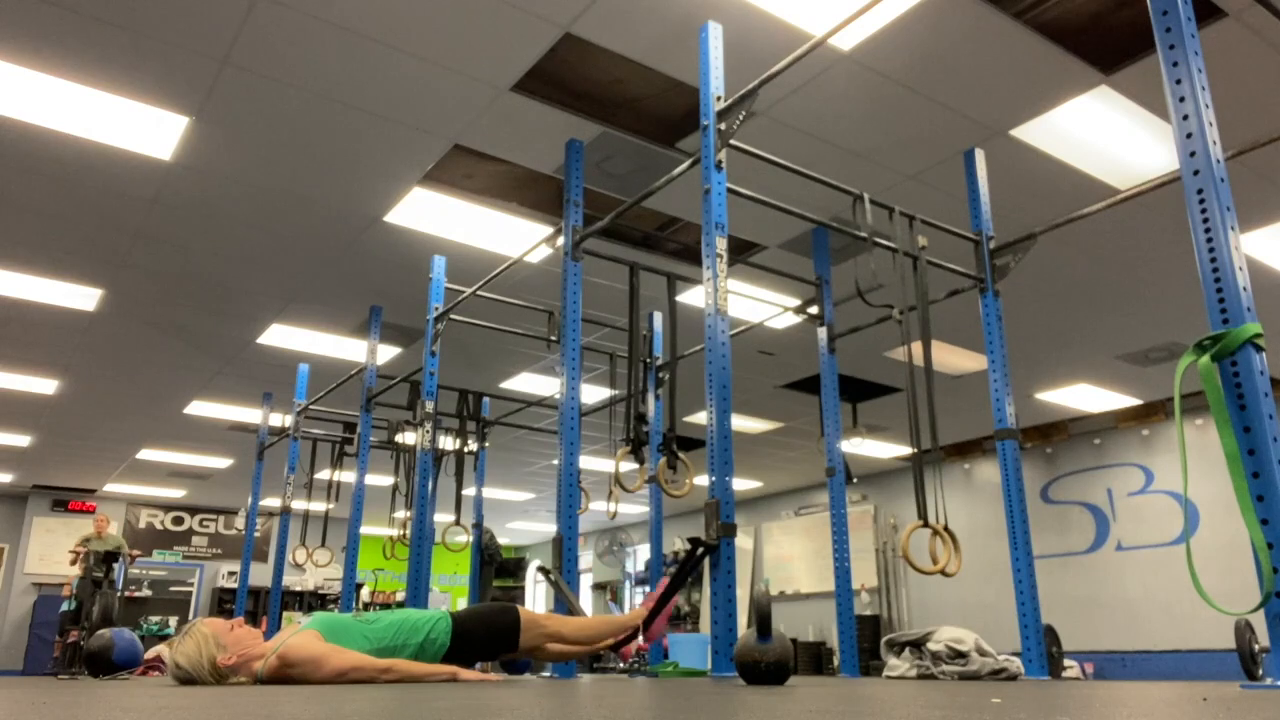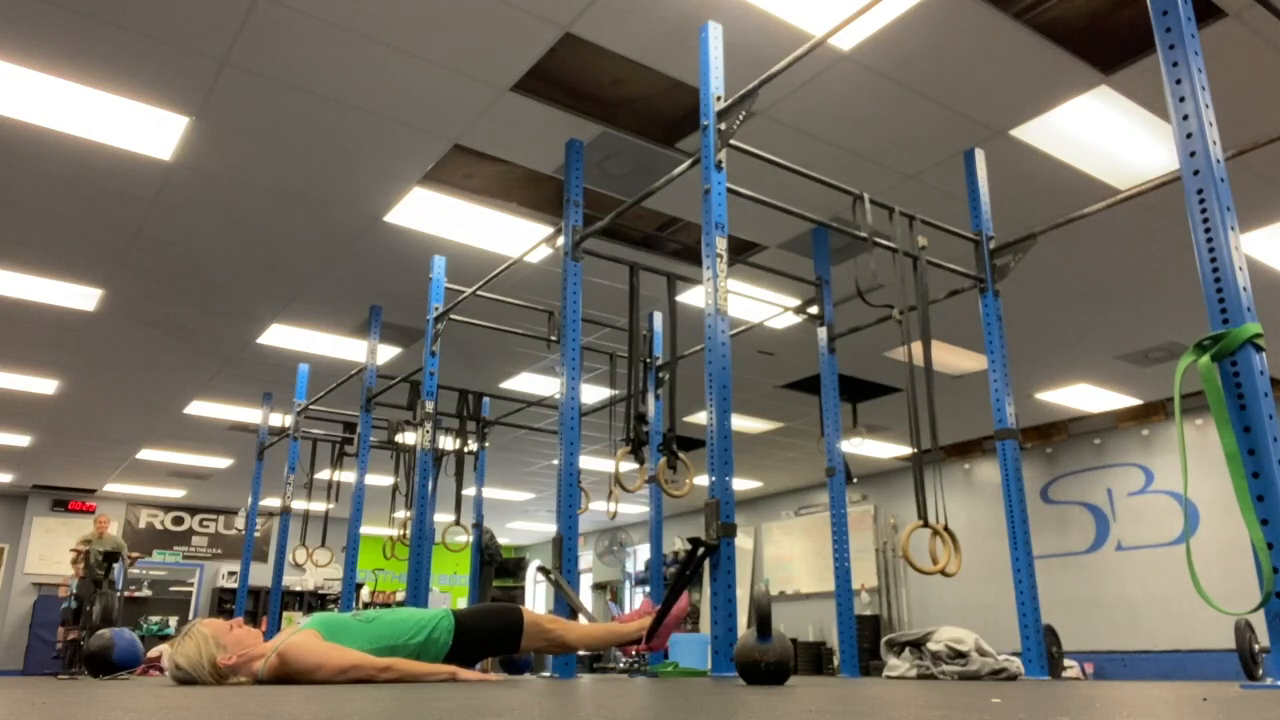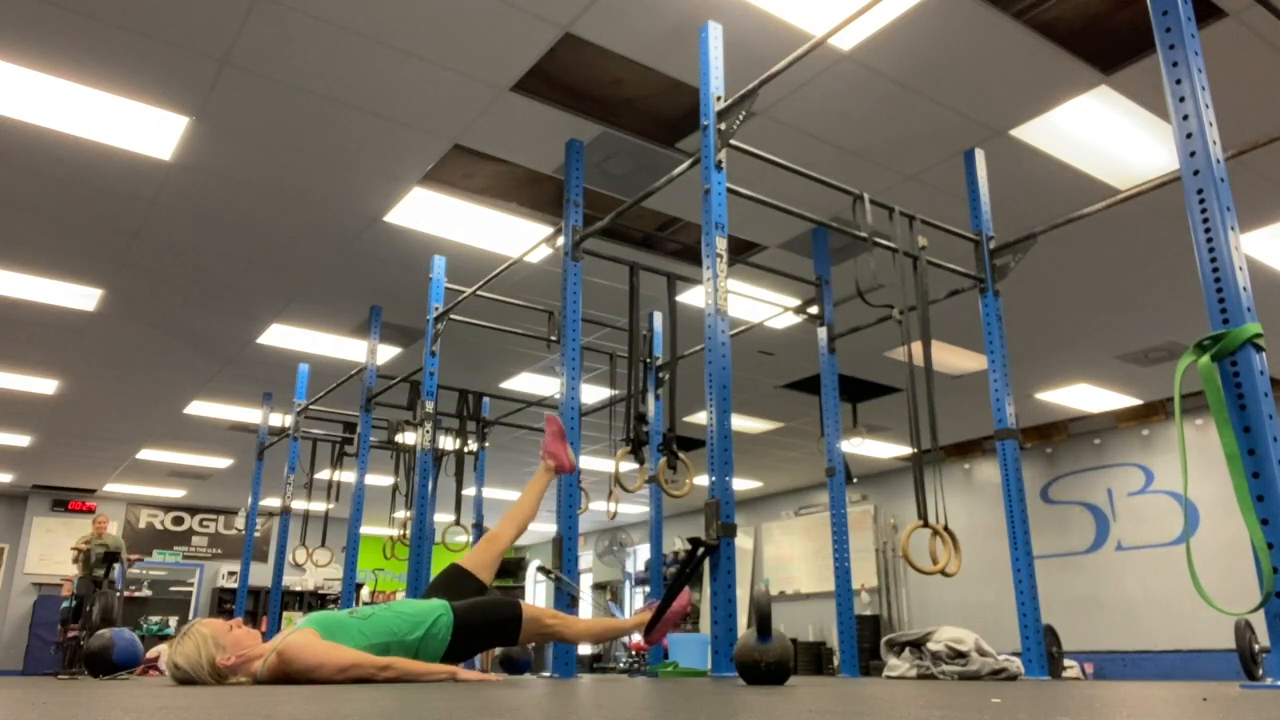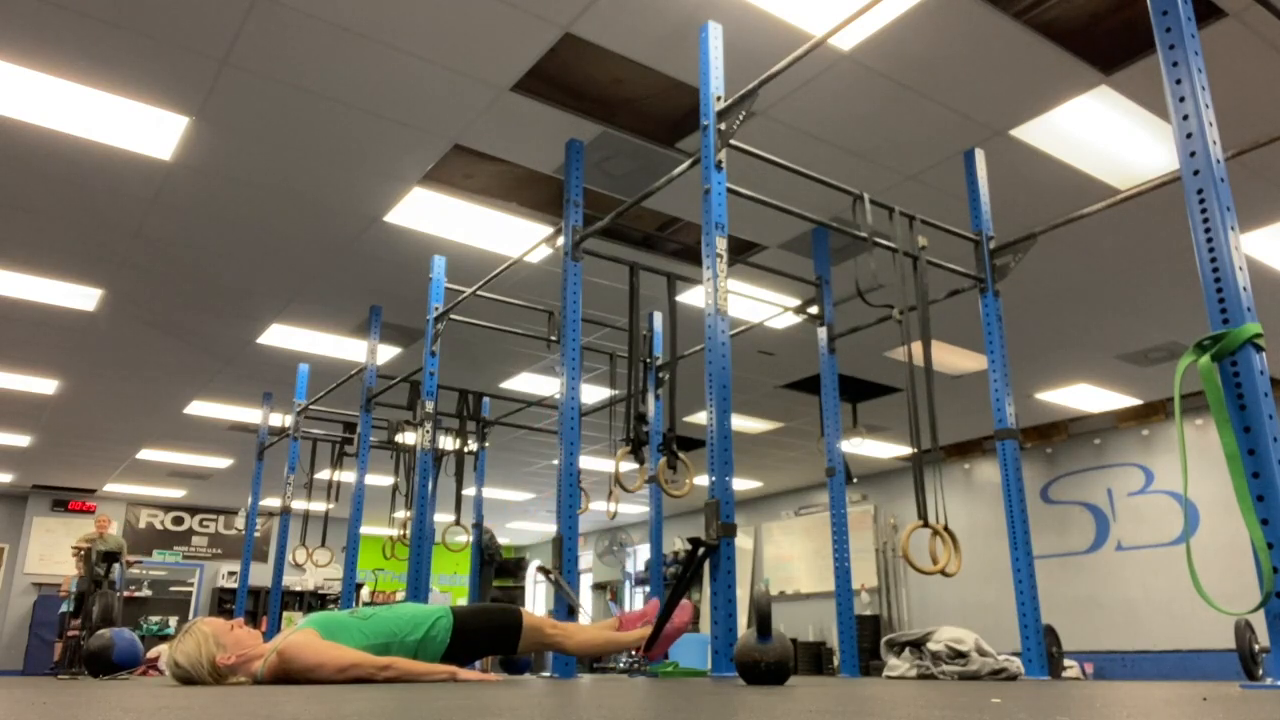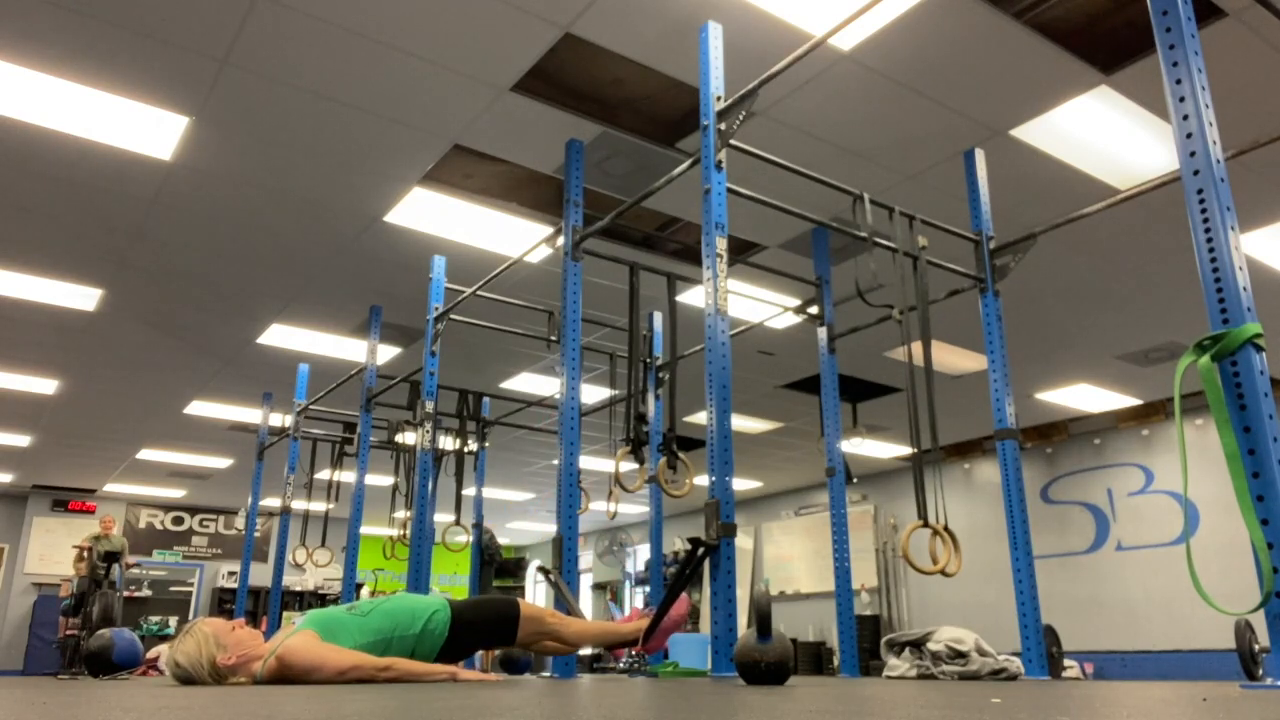
dt=1s
person 1, frame 1
left shoulder: (270, 656)
right shoulder: (290, 656)
right elbow: (380, 670)
right wrist: (456, 673)
left hip: (436, 633)
right hip: (443, 637)
left knee: (536, 645)
right knee: (544, 625)
left ankle: (611, 645)
right ankle: (639, 618)
person 1, frame 2
left shoulder: (275, 653)
right shoulder: (291, 657)
right elbow: (381, 668)
right wrist: (457, 673)
left hip: (435, 626)
right hip: (444, 636)
left knee: (541, 632)
right knee: (548, 629)
left ankle: (628, 631)
right ankle: (642, 630)
person 1, frame 3
left shoulder: (278, 650)
right shoulder: (291, 657)
right elbow: (382, 668)
right wrist: (456, 673)
left hip: (427, 612)
right hip: (440, 633)
left knee: (496, 542)
right knee: (549, 621)
left ankle: (551, 466)
right ankle: (645, 622)
person 1, frame 4
left shoulder: (274, 651)
right shoulder: (289, 657)
right elbow: (381, 668)
right wrist: (457, 674)
left hip: (429, 621)
right hip: (437, 636)
left knee: (539, 622)
right knee: (548, 633)
left ankle: (620, 626)
right ankle: (645, 639)
person 1, frame 5
left shoulder: (278, 650)
right shoulder: (290, 658)
right elbow: (381, 668)
right wrist: (458, 674)
left hip: (432, 619)
right hip: (438, 626)
left knee: (529, 632)
right knee: (548, 622)
left ankle: (623, 635)
right ankle: (642, 631)
